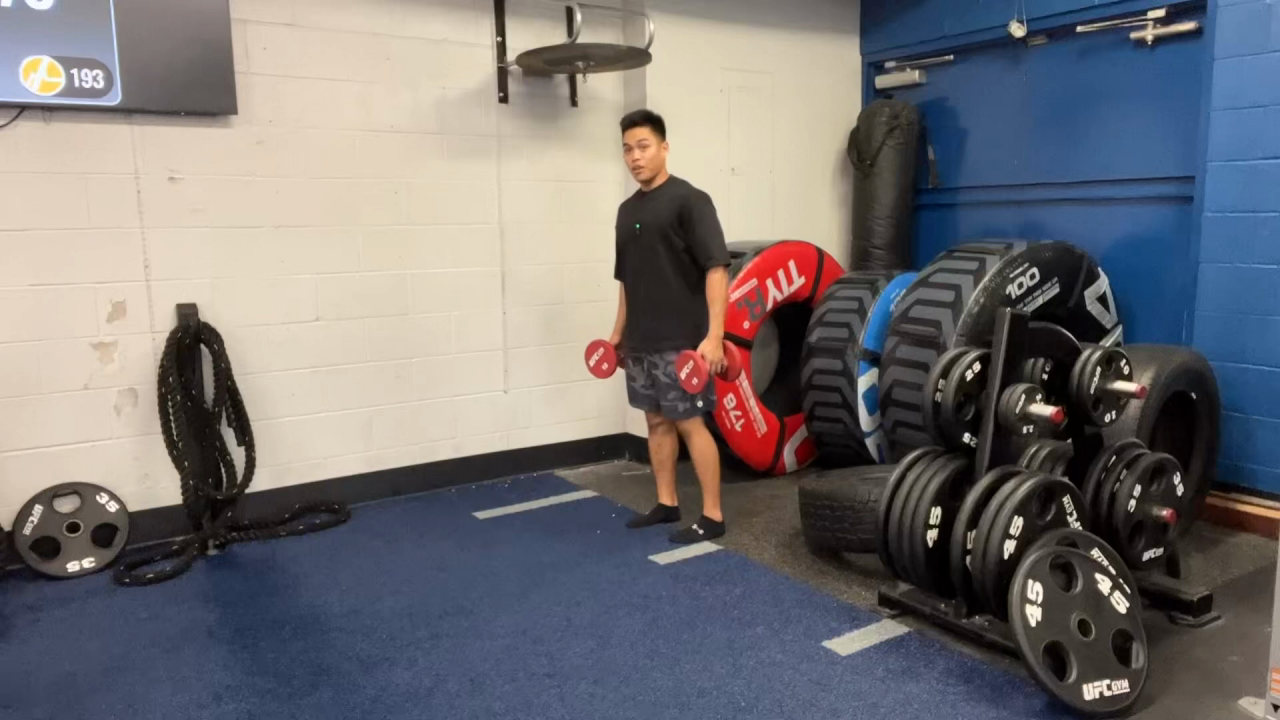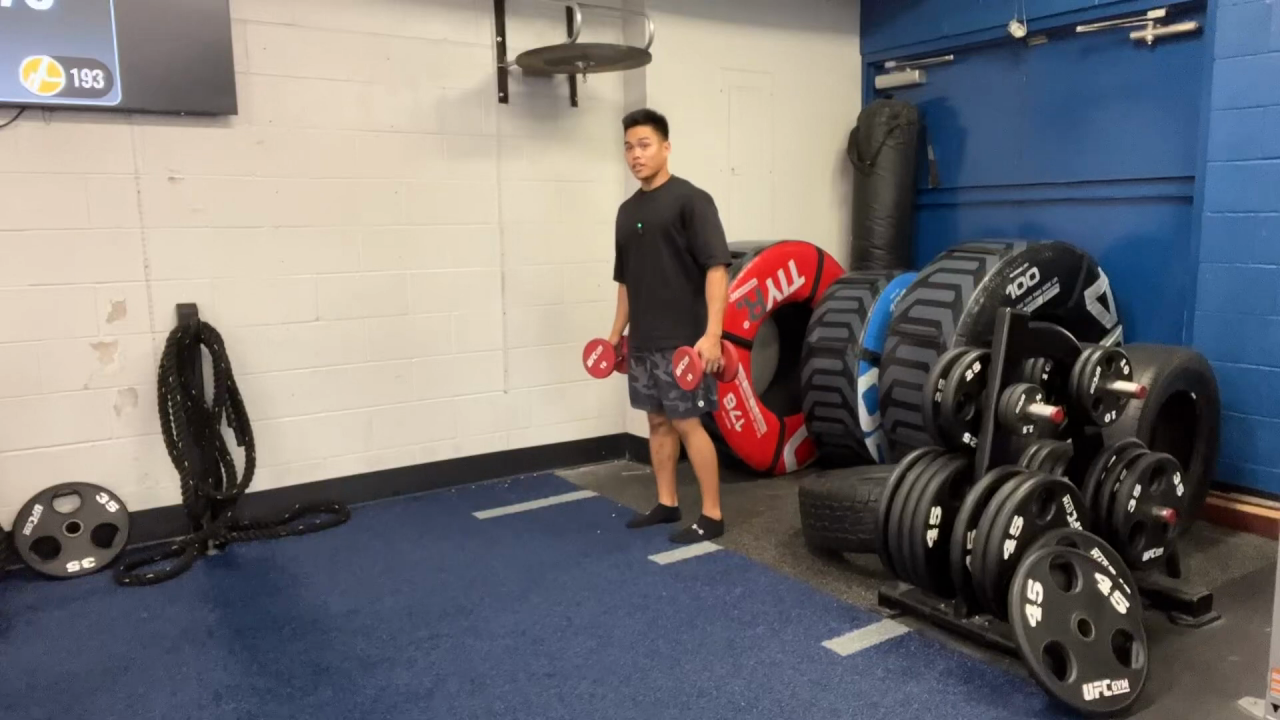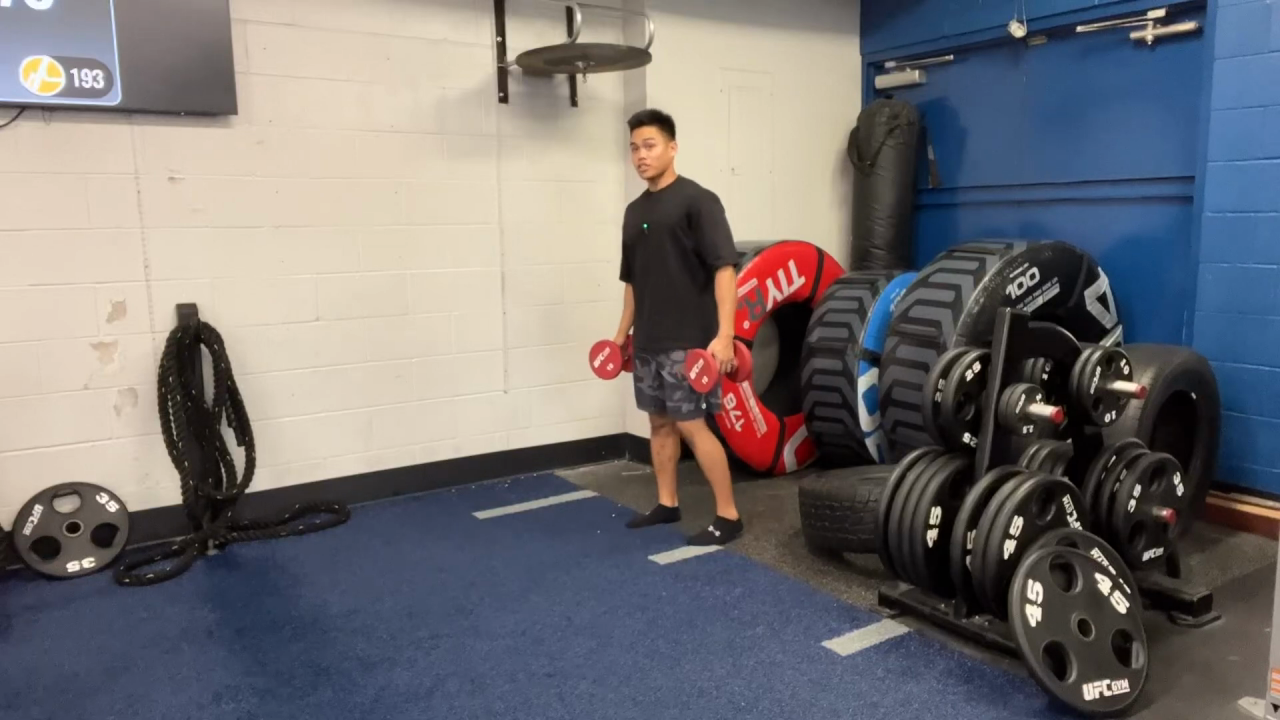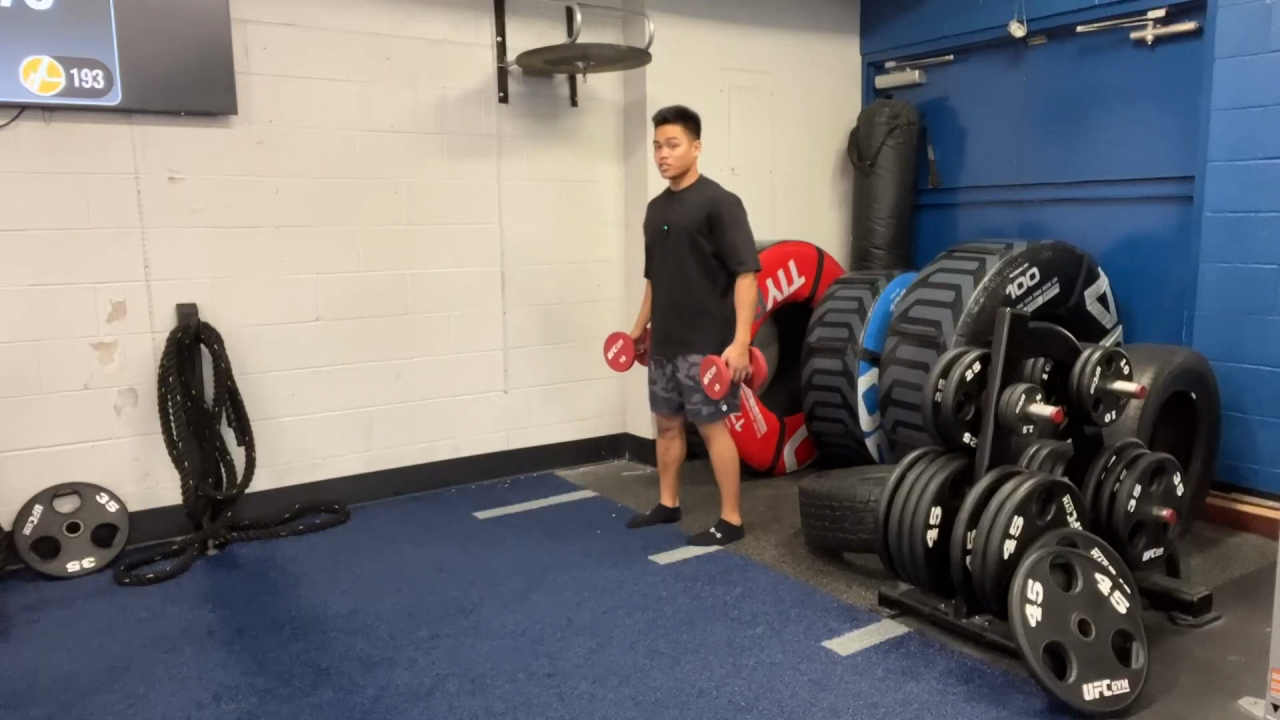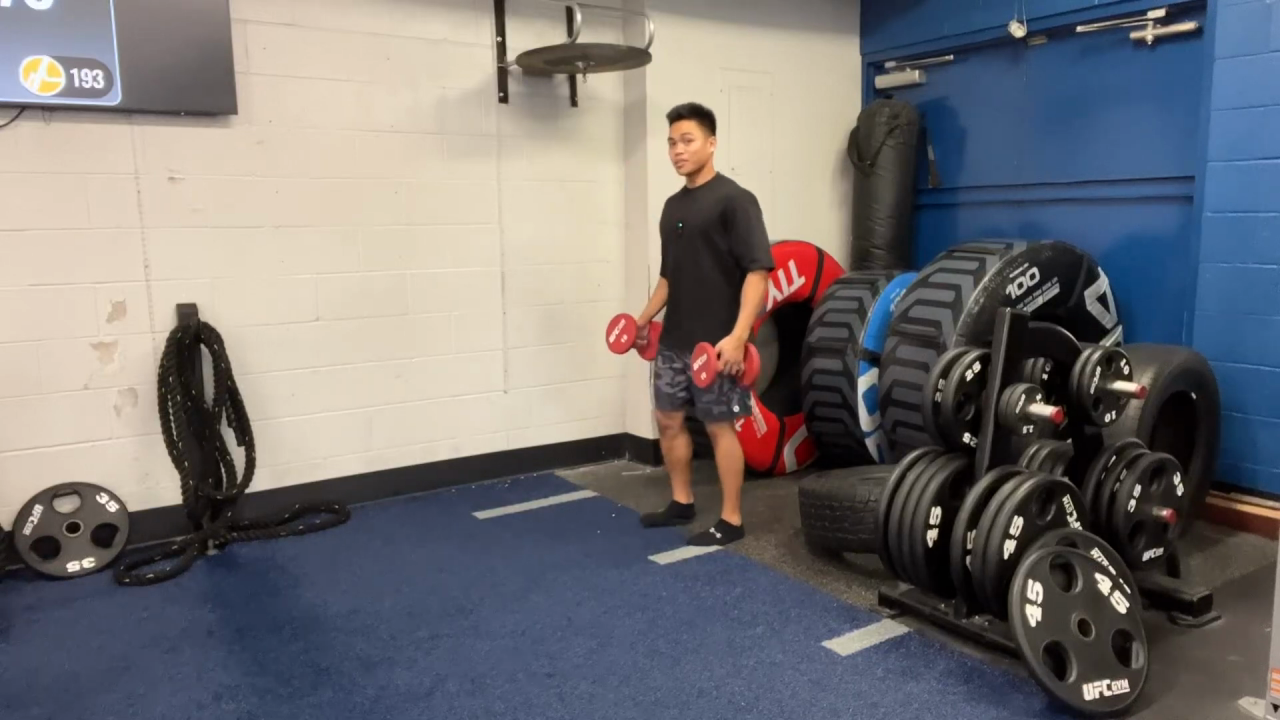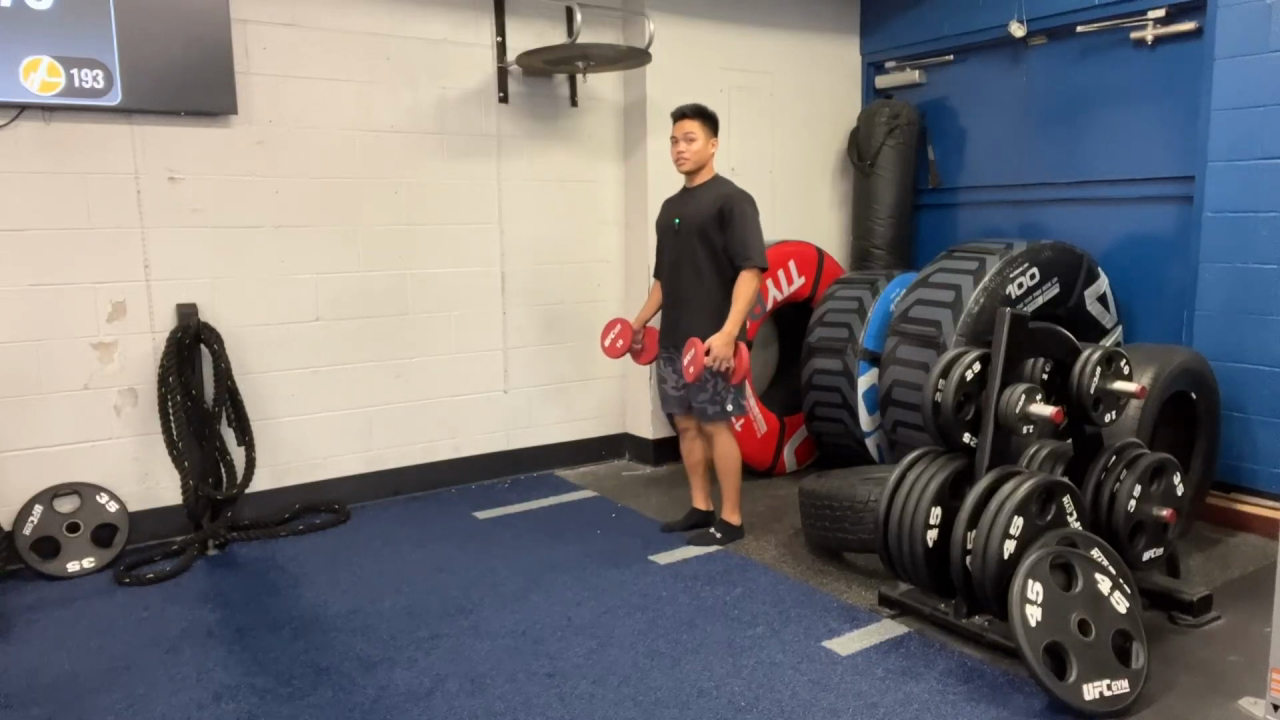
dt=0.3s
person 1, frame 1
left shoulder: (689, 200)
right shoulder: (627, 209)
left elbow: (716, 268)
left wrist: (714, 335)
right wrist: (619, 331)
left hip: (680, 340)
right hip: (641, 340)
left knee: (689, 422)
right knee: (656, 420)
left ankle: (712, 516)
right ankle: (666, 503)
person 1, frame 2
left shoulder: (691, 200)
right shoulder: (628, 210)
left elbow: (717, 267)
left wrist: (712, 333)
right wrist: (616, 332)
left hip: (683, 339)
right hip: (644, 341)
left knee: (687, 423)
right knee: (658, 421)
left ankle: (711, 515)
right ankle: (666, 504)
person 1, frame 3
left shoulder: (697, 200)
right shoulder: (635, 210)
left elbow: (724, 268)
left wrist: (725, 334)
right wrist: (622, 332)
left hip: (688, 340)
right hip: (648, 340)
left knee: (690, 425)
right knee: (659, 422)
left ankle: (728, 515)
right ankle: (667, 504)
person 1, frame 4
left shoulder: (718, 203)
right shoulder: (656, 208)
left elbow: (746, 273)
left wrist: (740, 341)
right wrist: (640, 326)
left hip: (706, 345)
right hip: (664, 343)
left knee: (711, 426)
right knee: (666, 423)
left ankle: (731, 520)
right ankle: (668, 503)
person 1, frame 5
left shoulder: (734, 200)
right shoulder: (673, 205)
left elbow: (758, 271)
left wrist: (738, 335)
right wrist: (645, 316)
left hip: (716, 342)
right hip: (675, 339)
left knee: (719, 427)
right knee: (668, 420)
left ankle: (731, 520)
right ankle: (681, 501)
person 1, frame 6
left shoulder: (732, 199)
right shoulder: (671, 206)
left elbow: (751, 269)
left wrist: (728, 332)
right wrist: (640, 321)
left hip: (711, 340)
right hip: (673, 340)
left knee: (715, 426)
right knee: (686, 424)
left ankle: (731, 520)
right ankle: (700, 508)
